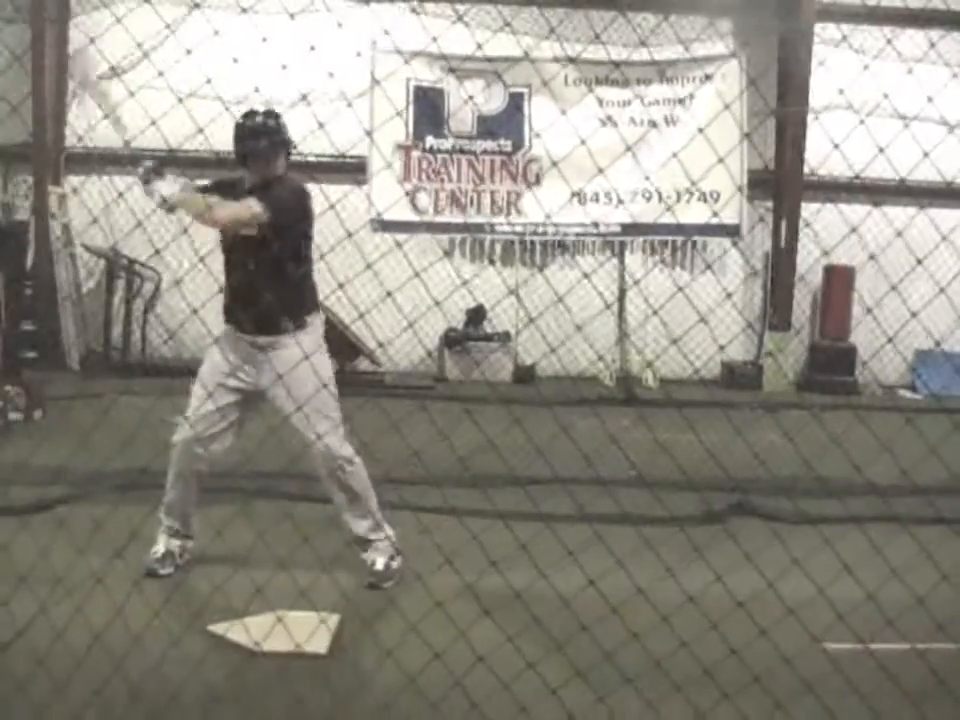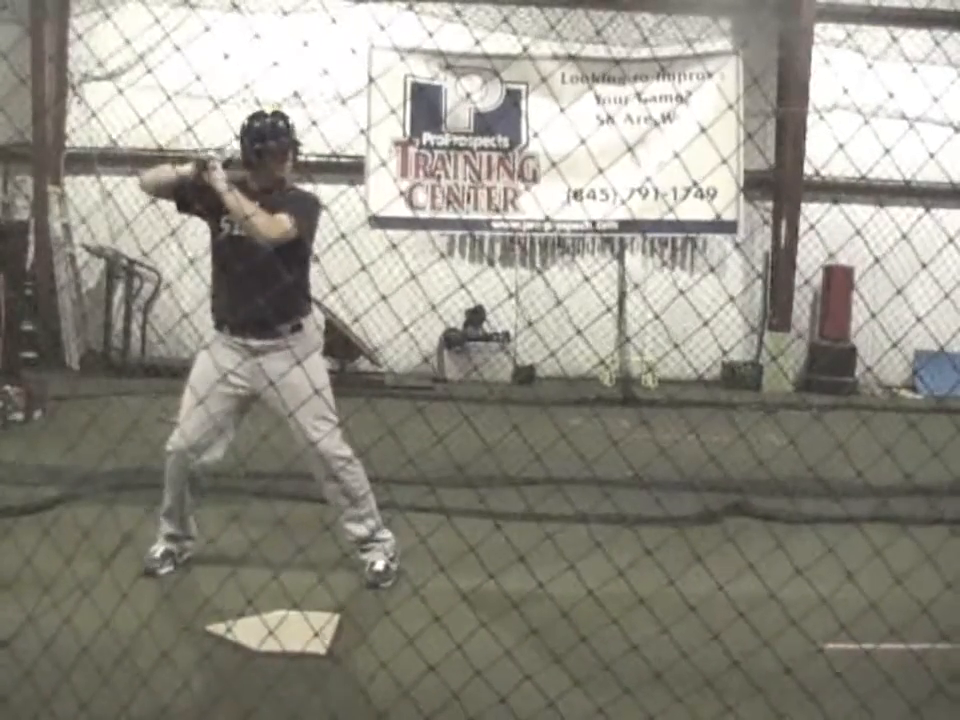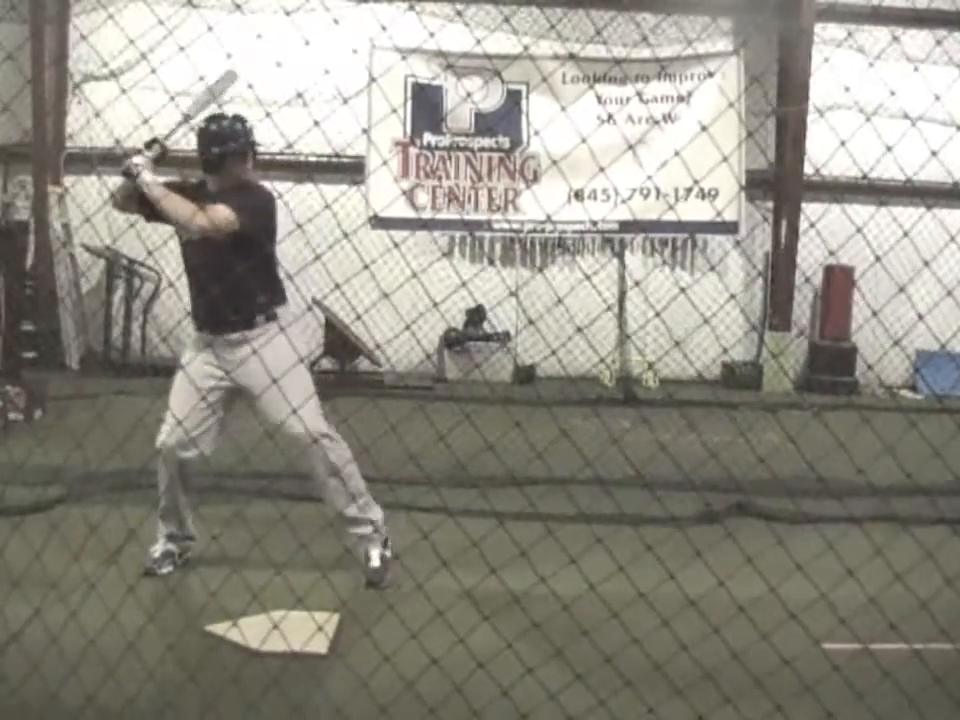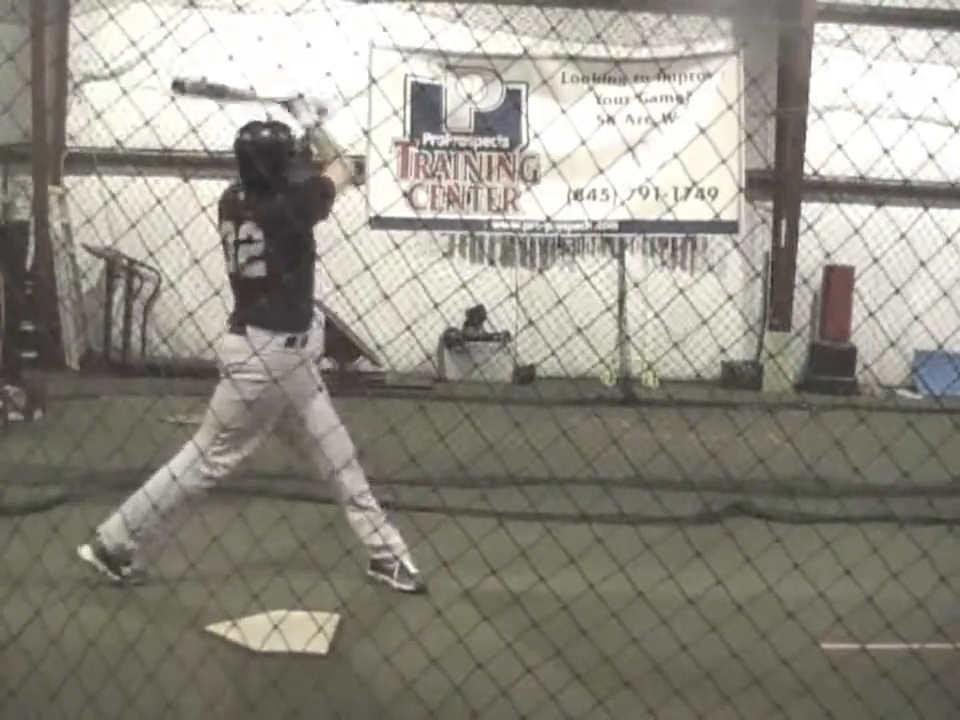
dt=1s
person 1, frame 1
left shoulder: (292, 195)
right shoulder: (226, 190)
left elbow: (229, 218)
right elbow: (180, 198)
left wrist: (176, 191)
right wrist: (160, 184)
left hip: (294, 342)
right hip: (235, 341)
left knee: (332, 448)
right knee: (190, 440)
left ankle: (380, 545)
right ankle: (173, 539)
person 1, frame 2
left shoulder: (302, 203)
right shoulder: (218, 193)
left elbow: (267, 230)
right elbow: (148, 183)
left wrist: (219, 181)
right wrist: (195, 170)
left hip: (289, 347)
right hip: (228, 346)
left knee: (330, 450)
right knee: (182, 449)
left ankle: (377, 545)
right ankle: (174, 539)
person 1, frame 3
left shoulder: (256, 198)
right shoulder: (186, 193)
left elbow: (196, 222)
right elbow: (121, 203)
left wrist: (147, 179)
right wrist: (138, 175)
left hip: (263, 335)
right hip: (208, 342)
left knee: (312, 430)
right knee: (172, 445)
left ankle: (371, 532)
right ankle: (174, 539)
person 1, frame 4
left shoulder: (233, 200)
right shoulder: (288, 206)
right elbow: (341, 168)
left wrist: (306, 132)
right wrist: (316, 128)
left hip: (289, 352)
right hip: (263, 356)
left knee: (335, 450)
right knee: (207, 459)
left ankle: (385, 552)
right ankle: (114, 545)
